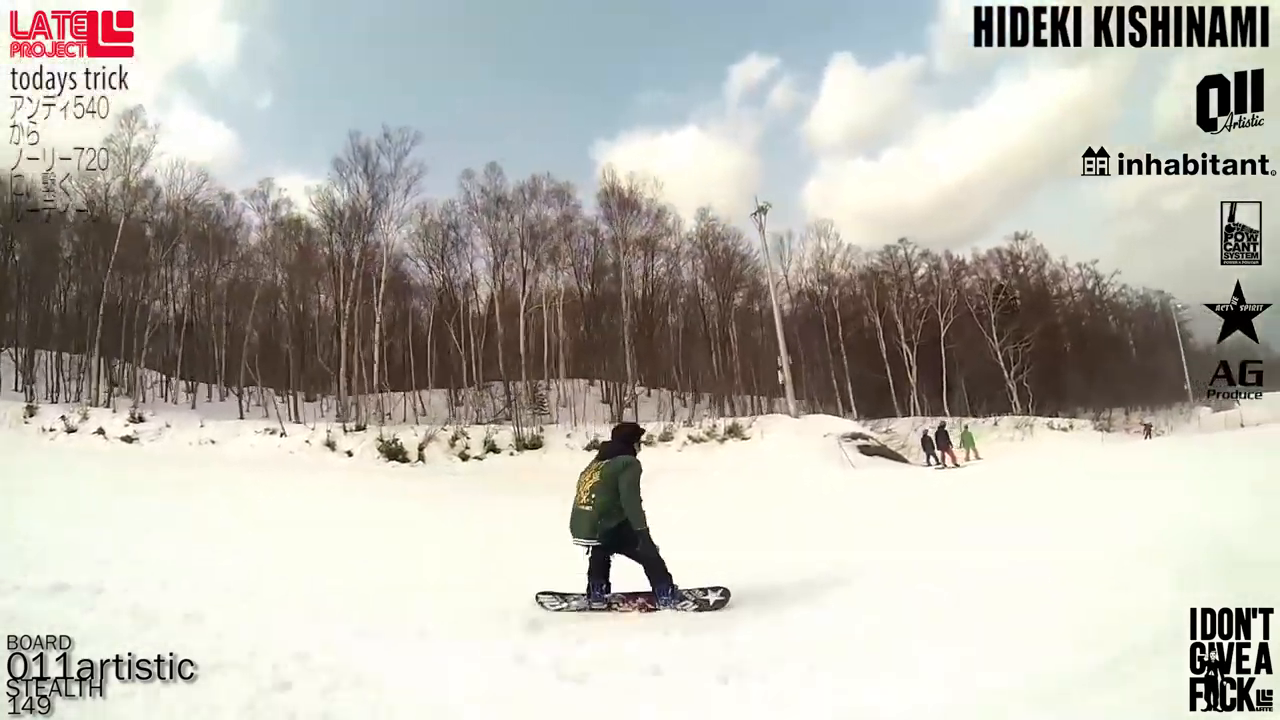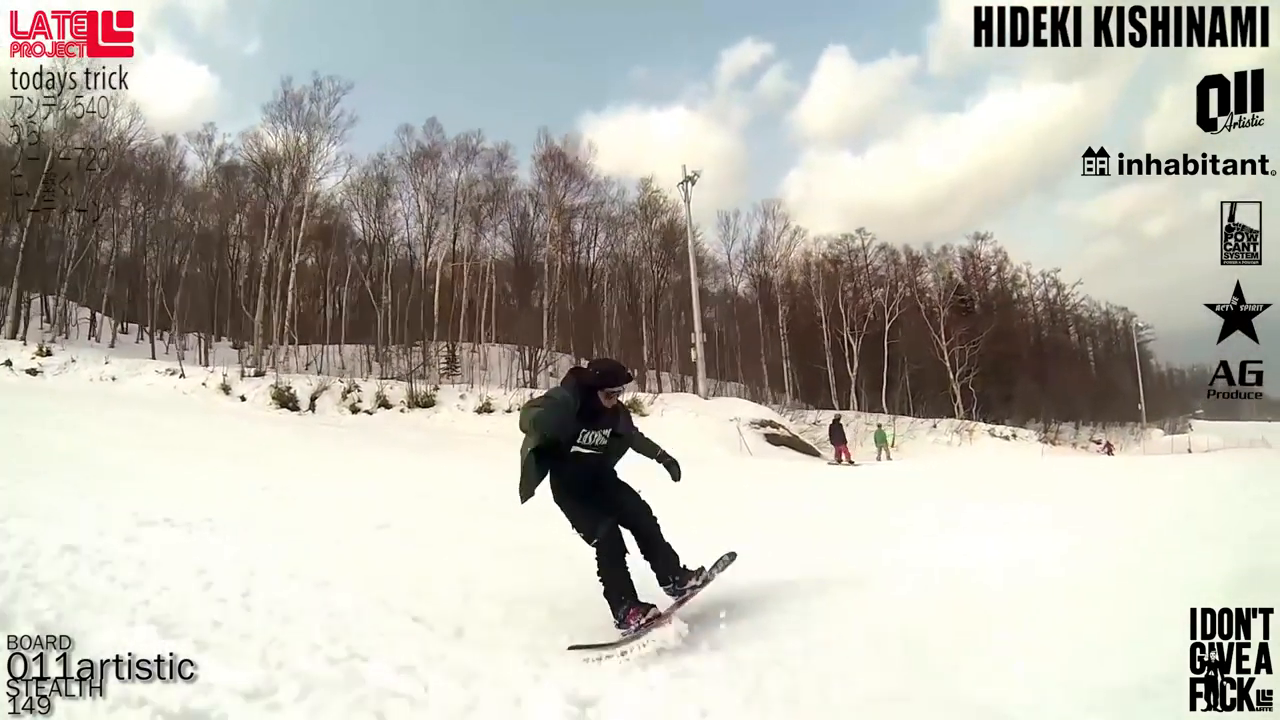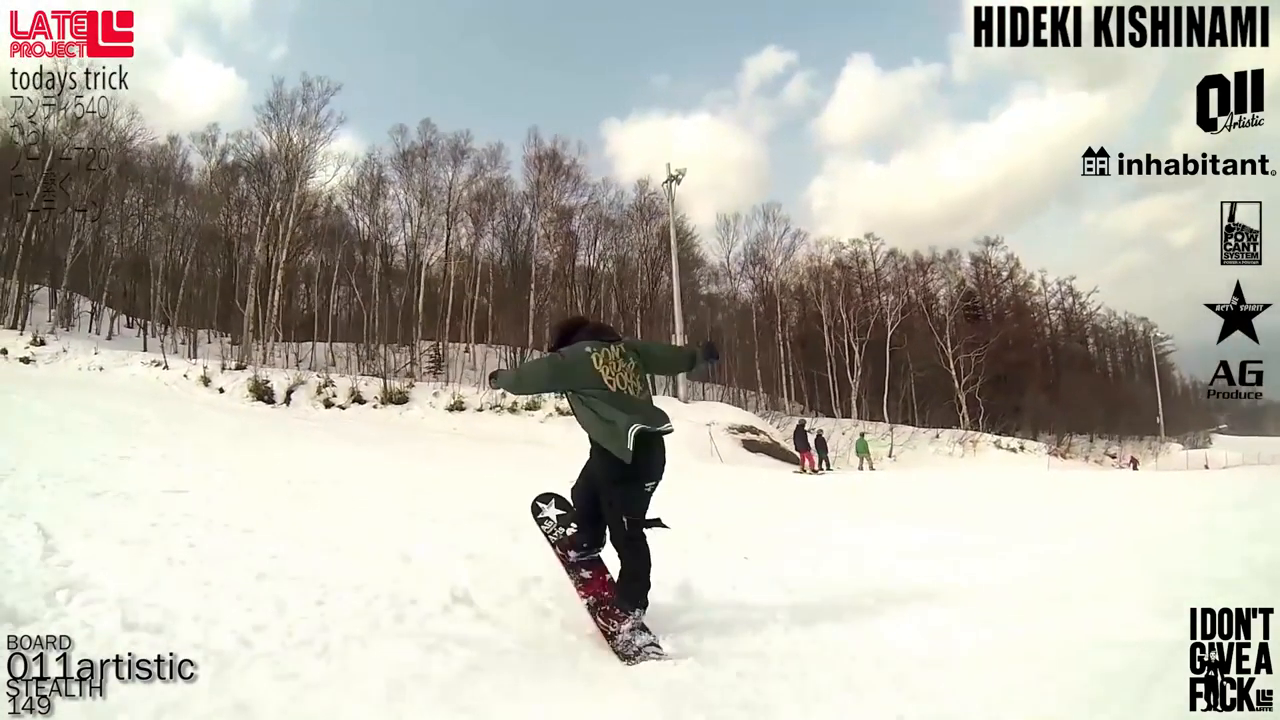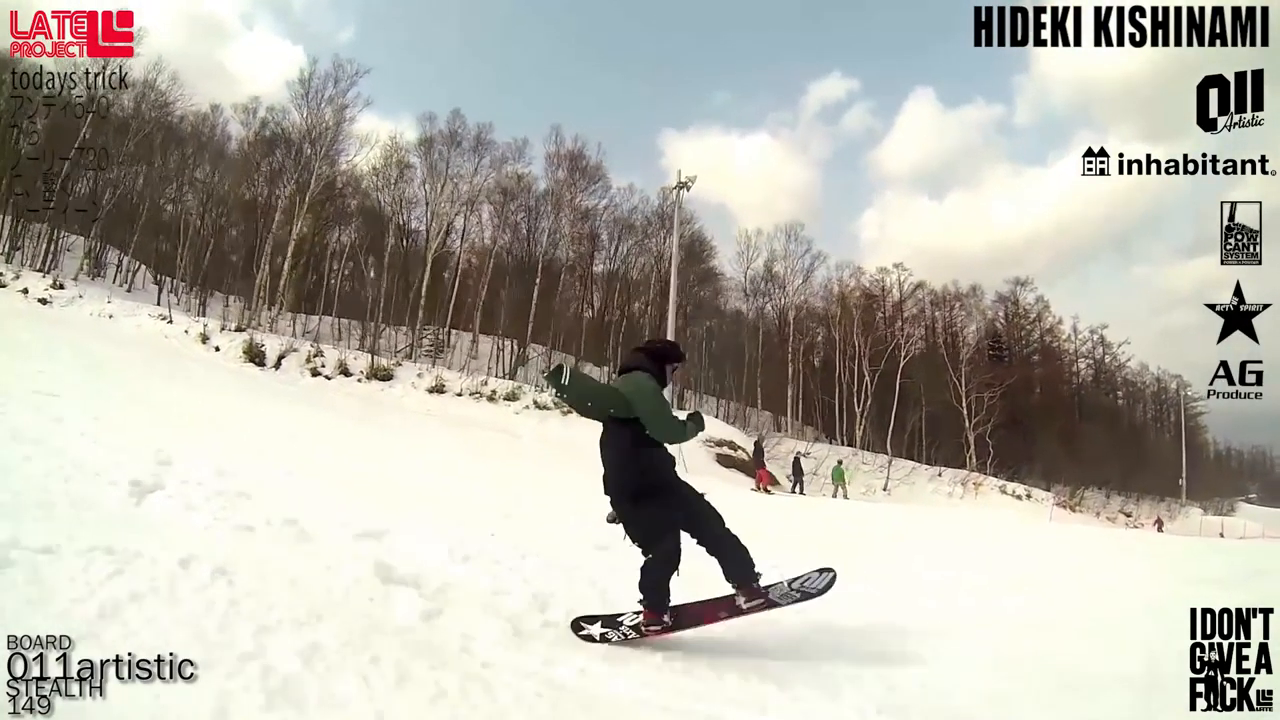
dt=1s
person 1, frame 1
left shoulder: (596, 463)
right elbow: (629, 499)
right wrist: (642, 532)
left hip: (585, 526)
right hip: (615, 526)
left knee: (601, 550)
right knee: (649, 555)
person 1, frame 2
left shoulder: (613, 410)
right shoulder: (566, 399)
left elbow: (631, 435)
right elbow: (532, 413)
left wrist: (662, 456)
right wrist: (544, 421)
left hip: (602, 479)
right hip: (572, 487)
left knee: (643, 519)
right knee: (608, 540)
left ankle: (675, 579)
right ankle: (627, 611)
person 1, frame 3
left shoulder: (569, 357)
right shoulder: (625, 346)
left elbow: (524, 378)
right elbow: (676, 358)
left wrist: (499, 379)
right wrist: (702, 354)
left hip: (632, 452)
left knee: (626, 532)
right knee: (583, 493)
left ankle: (631, 603)
right ankle: (583, 548)
person 1, frame 4
left shoulder: (637, 388)
right shoulder: (641, 384)
right elbow: (666, 429)
left wrist: (618, 502)
right wrist: (693, 424)
left hip: (662, 480)
right hip: (632, 490)
left knee: (712, 528)
right knee: (664, 554)
left ankle: (746, 582)
right ankle: (656, 605)
